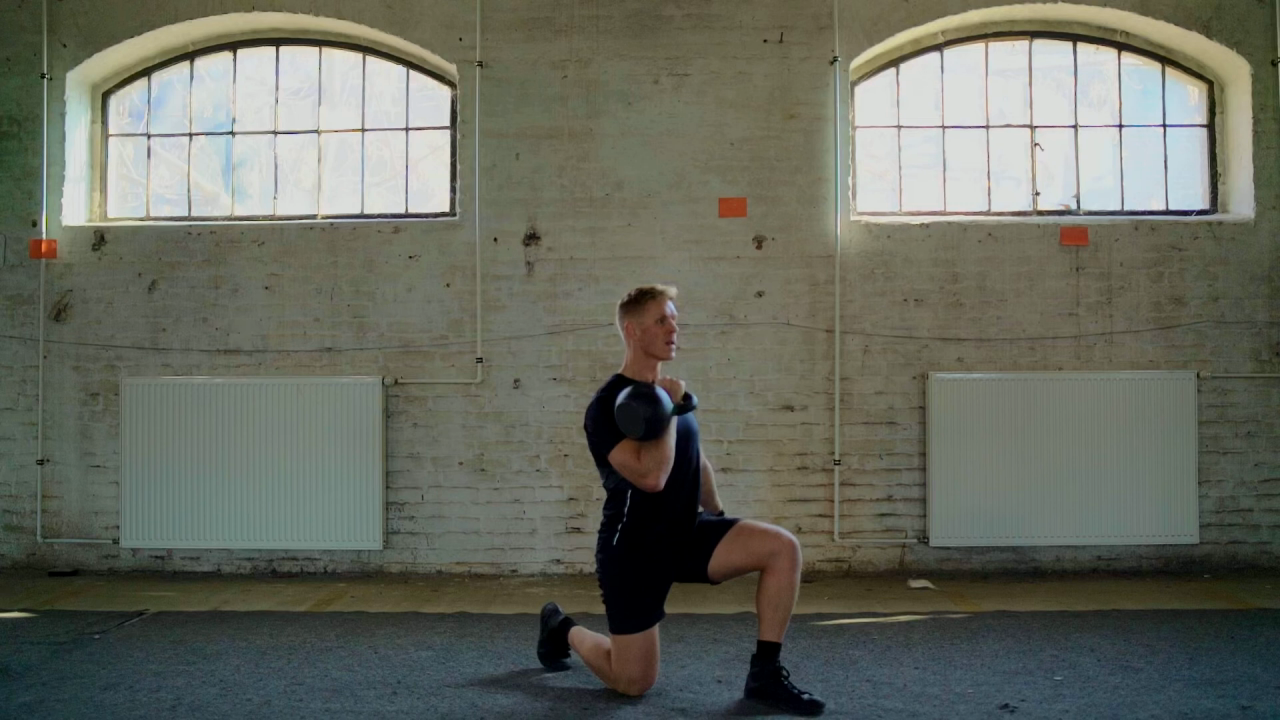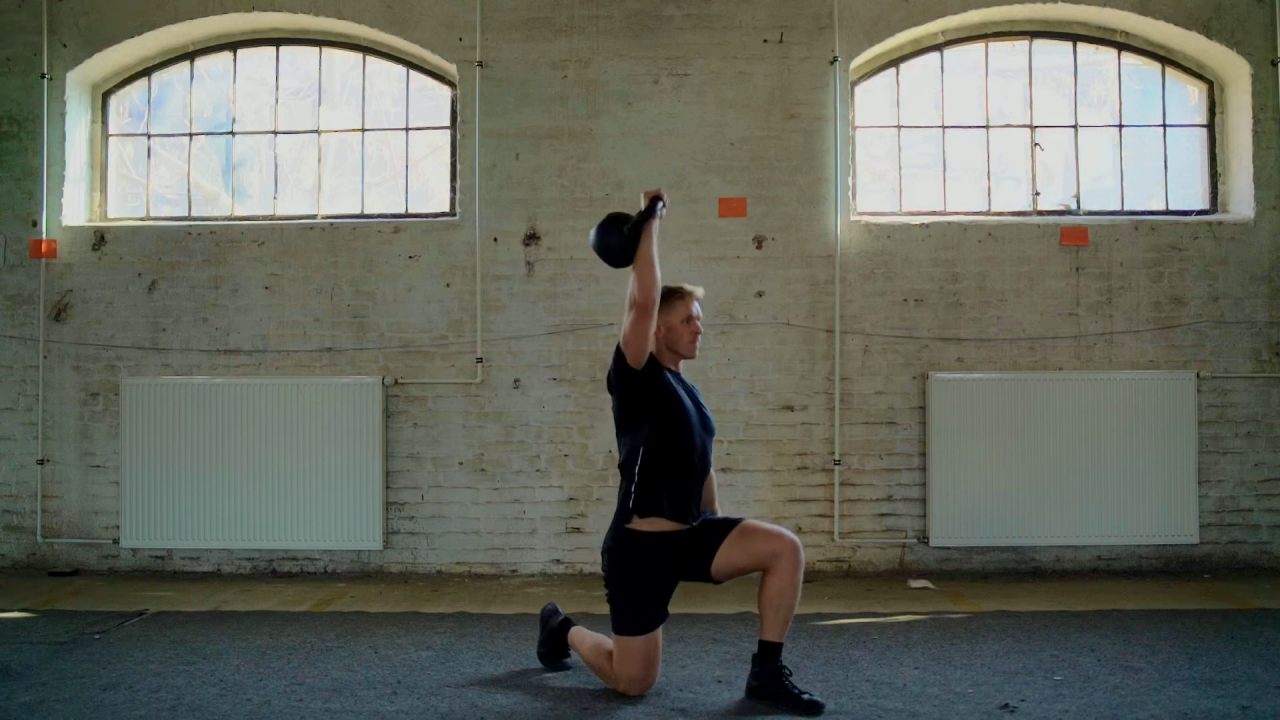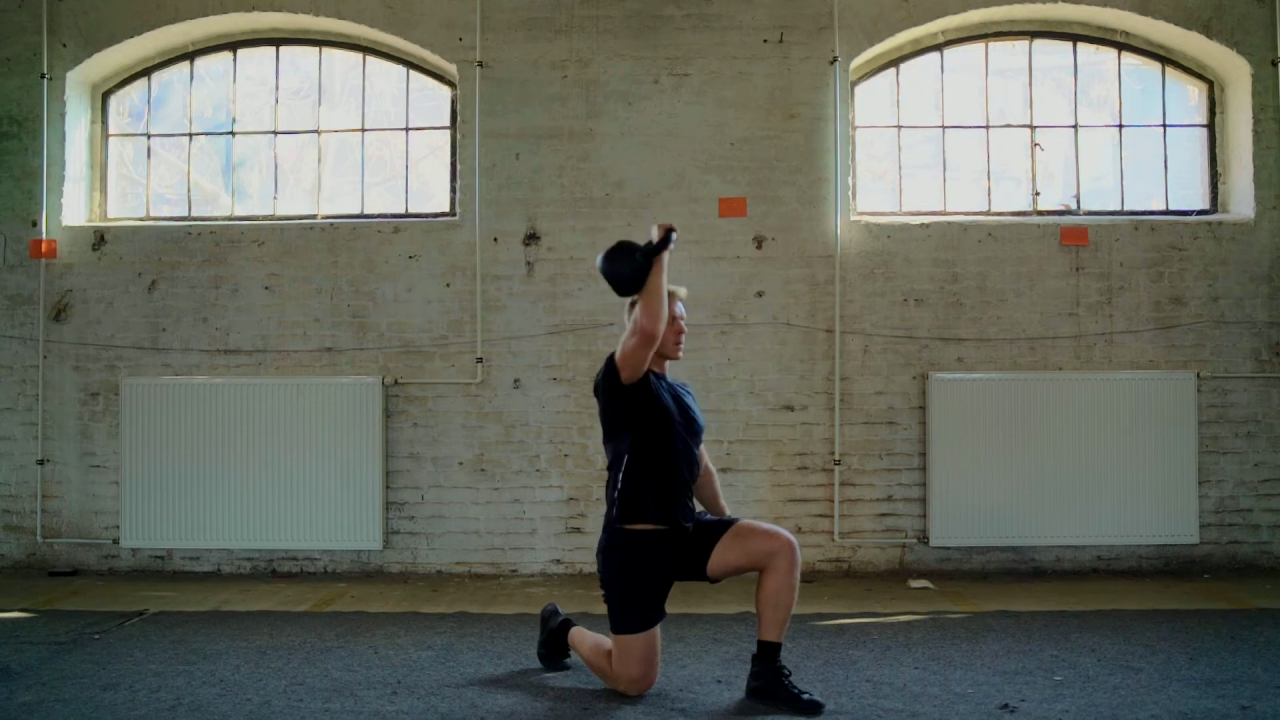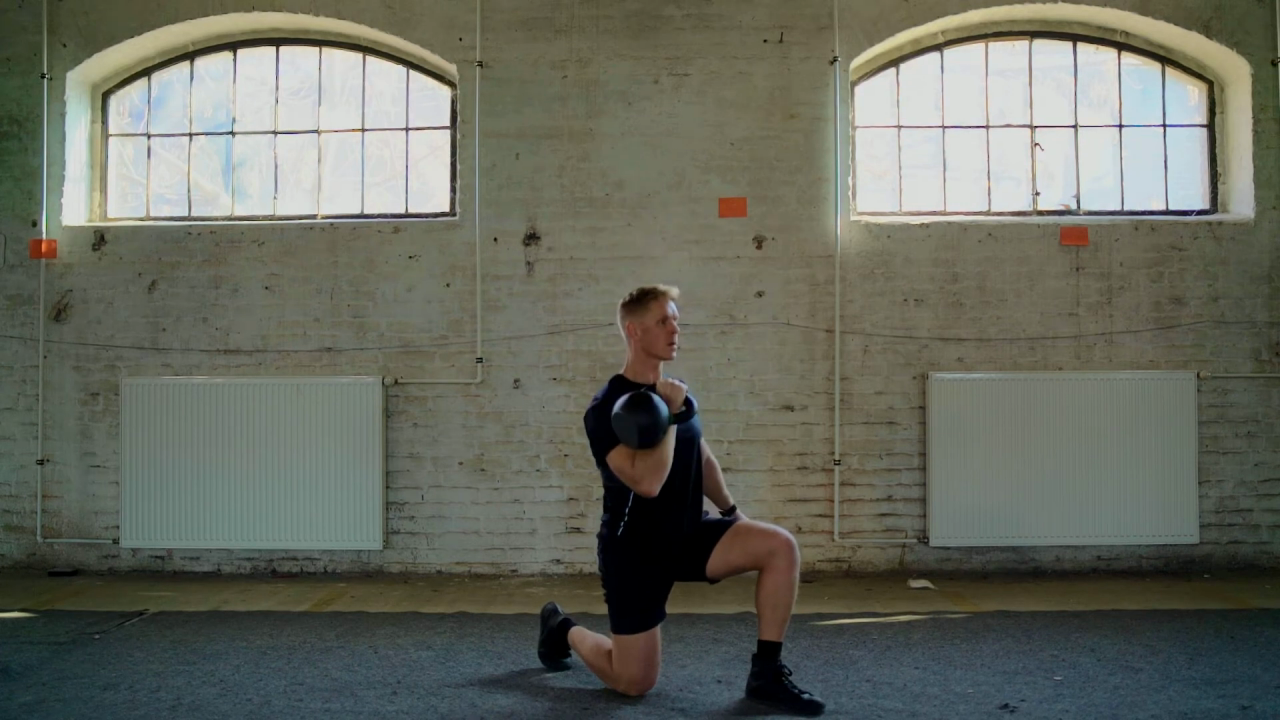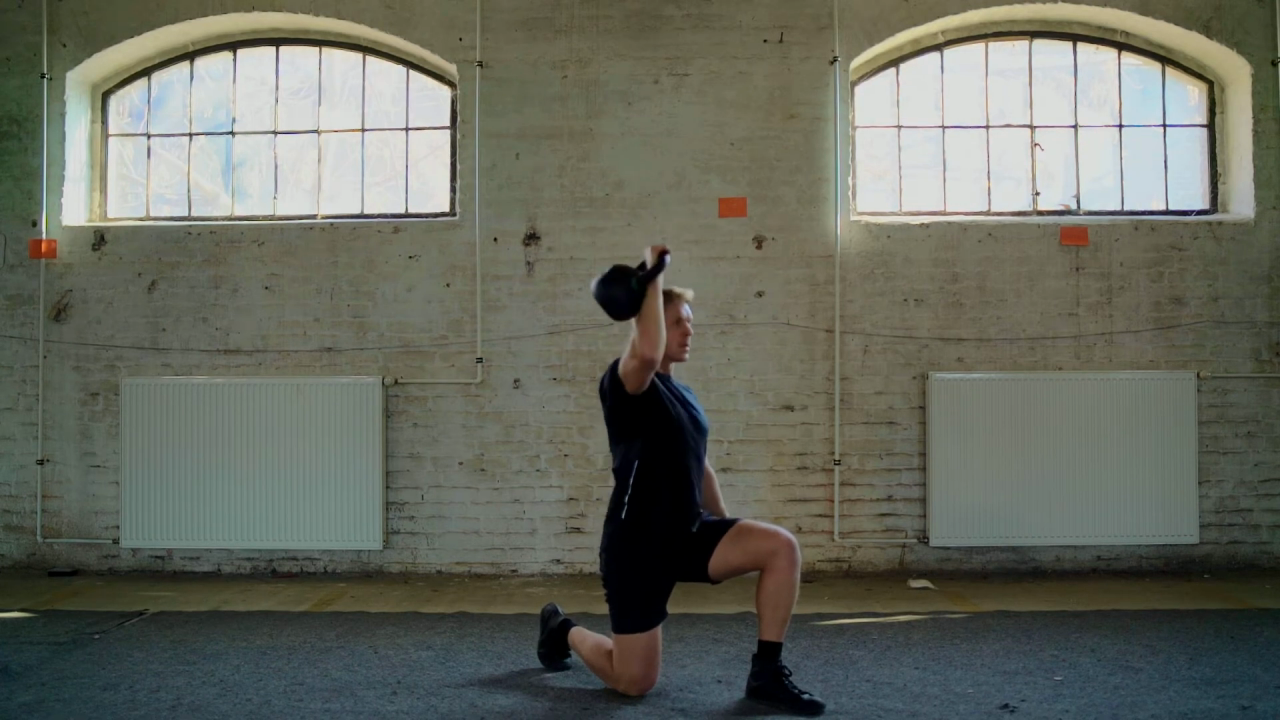
dt=1s
person 1, frame 1
left shoulder: (669, 390)
right shoulder: (609, 406)
right elbow: (652, 477)
left wrist: (718, 517)
left hip: (684, 534)
right hip: (633, 551)
left knee: (782, 548)
right knee: (634, 683)
left ankle: (765, 674)
right ankle: (563, 631)
person 1, frame 2
left shoulder: (686, 392)
right shoulder: (635, 377)
right elbow: (642, 303)
left wrist: (715, 525)
right wrist: (649, 226)
left hip: (687, 535)
right hip: (639, 547)
left knee: (785, 548)
left ankle: (767, 673)
right ankle: (561, 629)
person 1, frame 3
left shoulder: (681, 392)
right shoulder: (618, 381)
left elbow: (700, 467)
right elbow: (648, 330)
left wrist: (727, 530)
right wrist: (657, 252)
left hip: (683, 532)
right hip: (634, 546)
left knee: (781, 547)
left ankle: (766, 673)
right ankle: (562, 631)
person 1, frame 4
left shoulder: (675, 390)
right shoulder: (608, 409)
left elbow: (701, 458)
right elbow: (648, 482)
left wrist: (731, 512)
right wrist: (668, 413)
left hip: (686, 533)
right hip: (635, 548)
left knee: (780, 547)
right knee: (635, 682)
left ankle: (766, 673)
right ankle: (564, 630)
person 1, frame 5
left shoulder: (683, 393)
right shoulder: (623, 385)
right elbow: (647, 353)
left wrist: (726, 530)
right wrist: (652, 278)
left hip: (688, 533)
right hip: (637, 546)
left knee: (781, 547)
right knee: (635, 682)
left ankle: (766, 674)
right ankle: (562, 630)
